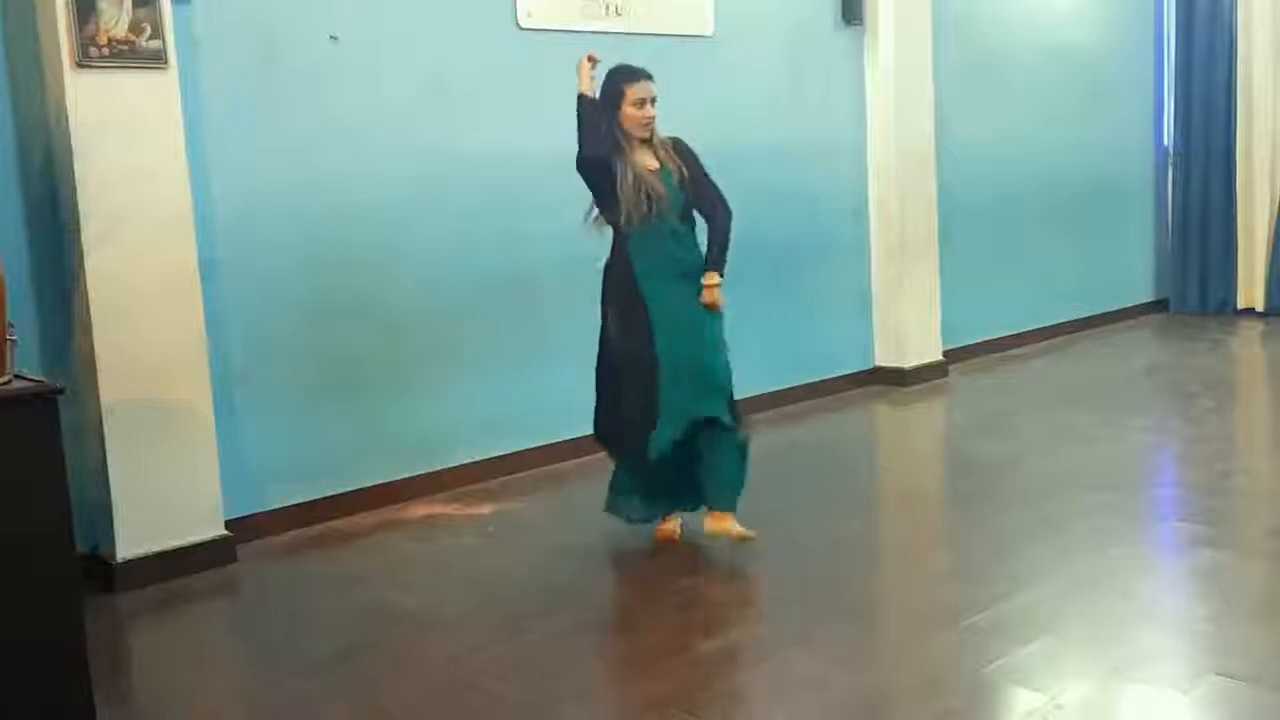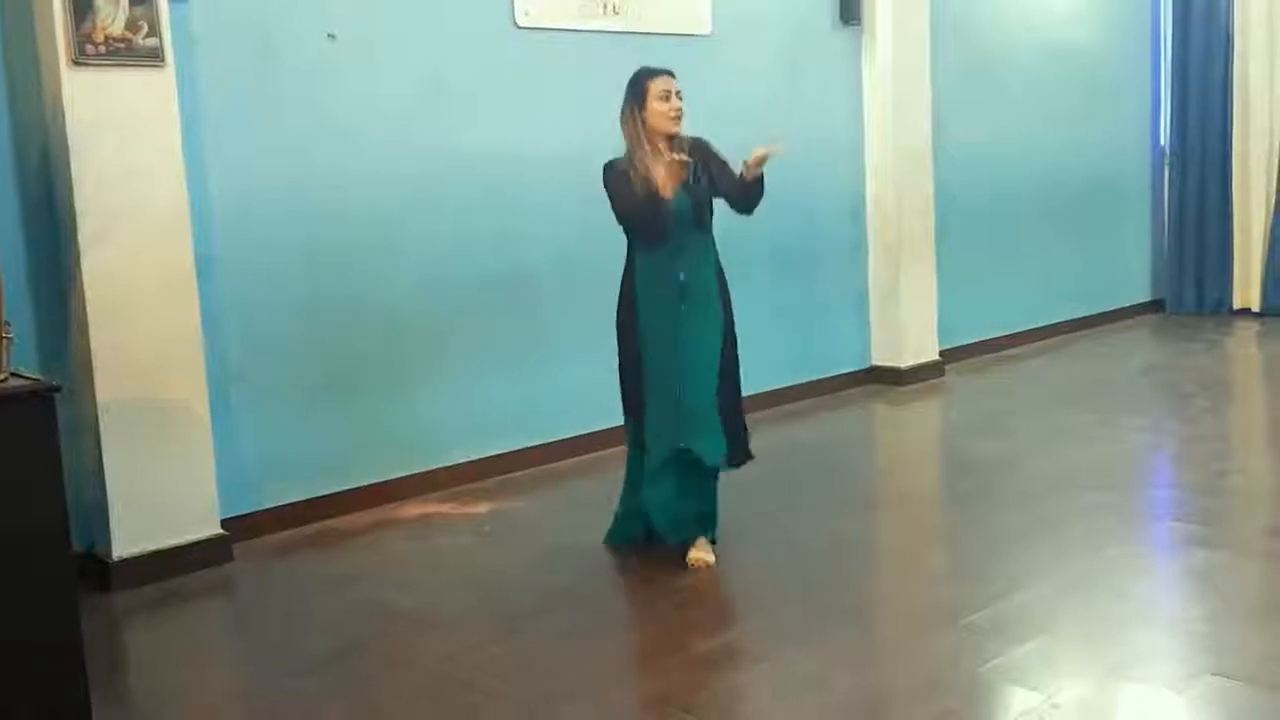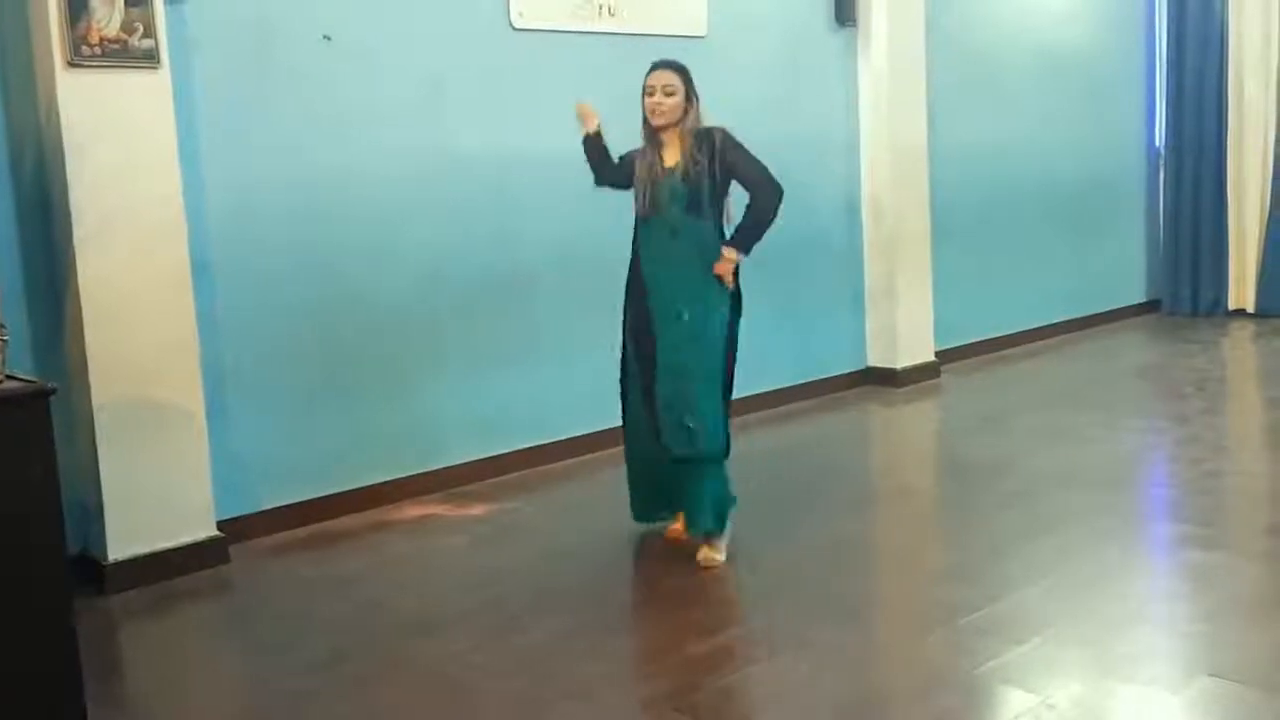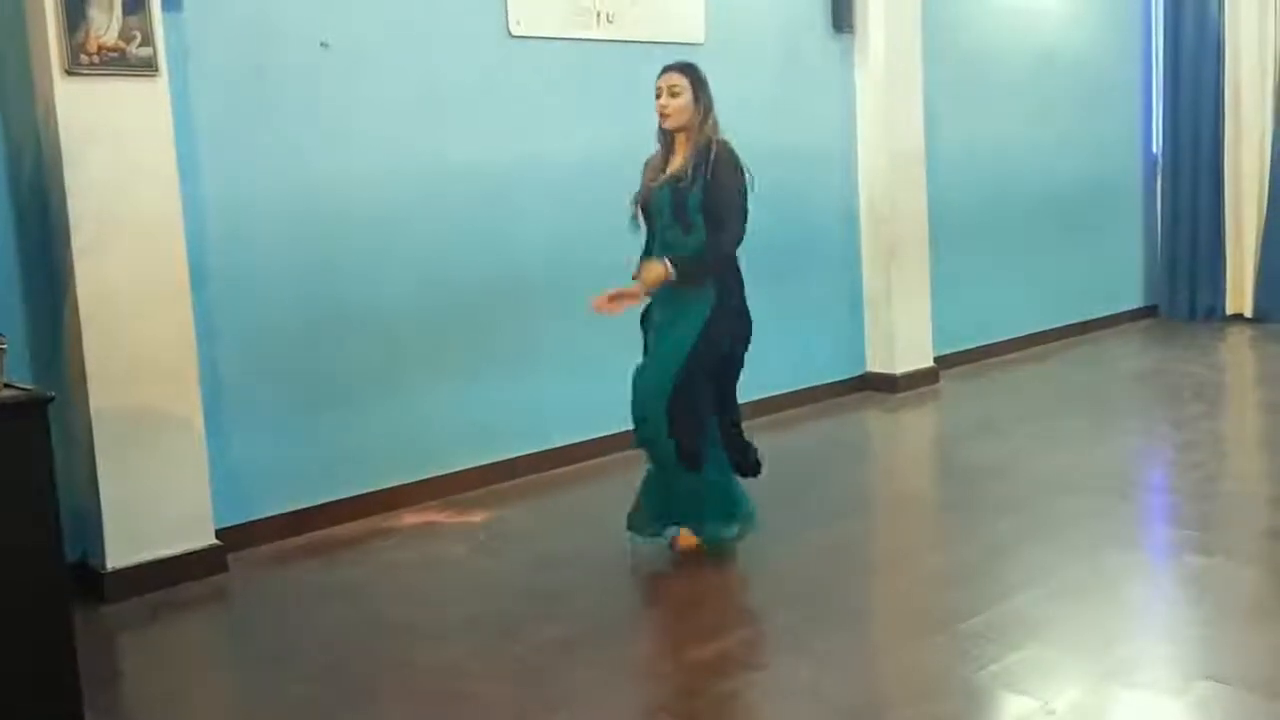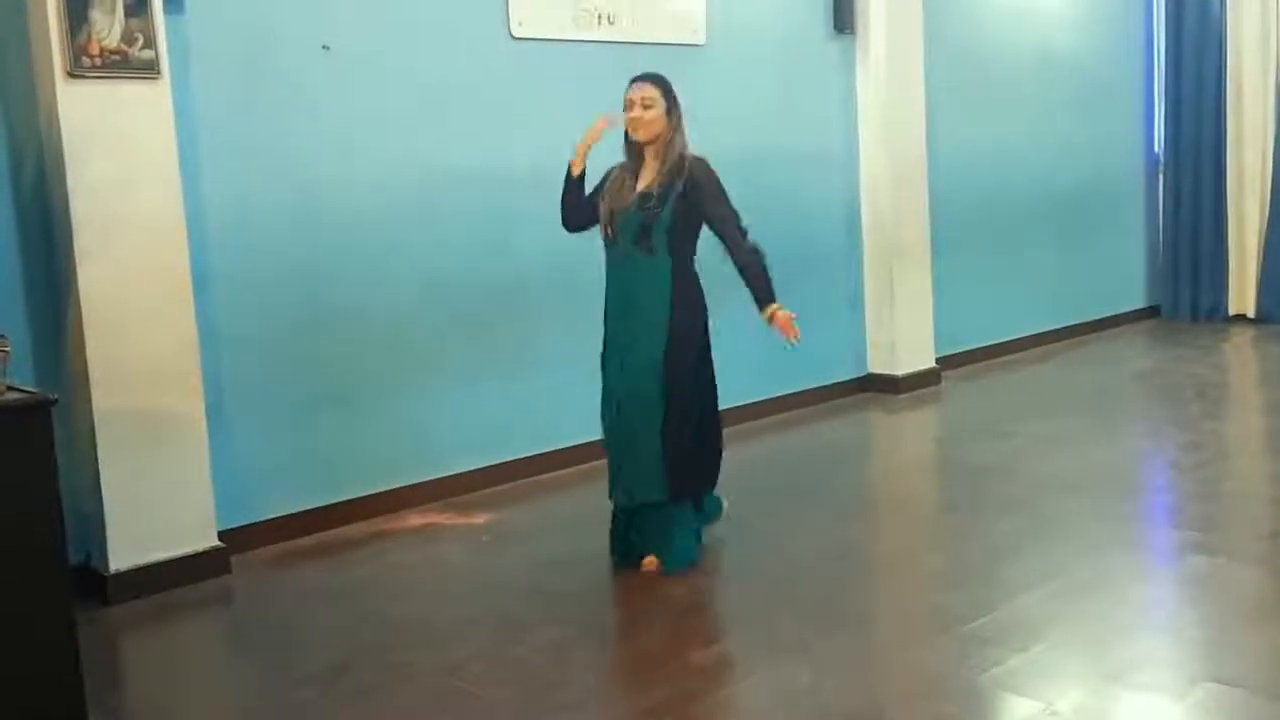
dt=1s
person 1, frame 1
left shoulder: (676, 154)
right shoulder: (604, 167)
left elbow: (717, 210)
right elbow: (593, 150)
left wrist: (713, 273)
right wrist: (586, 90)
left hip: (689, 286)
right hip: (639, 296)
left knee: (710, 385)
right knee: (653, 399)
left ankle: (720, 507)
right ankle: (666, 503)
person 1, frame 2
left shoulder: (699, 154)
right shoulder: (620, 172)
left elbow: (743, 202)
right elbow: (639, 225)
left wrist: (753, 171)
right wrist: (663, 186)
left hip: (702, 300)
right hip: (649, 305)
left knee: (702, 411)
right knee: (656, 413)
left ankle: (696, 530)
right ankle: (656, 520)
person 1, frame 3
left shoulder: (714, 144)
right shoulder: (639, 162)
left elbow: (768, 192)
right elbow: (607, 174)
left wrist: (735, 249)
right wrist: (592, 129)
left hip: (706, 292)
right hip: (652, 296)
left knee: (695, 403)
right knee: (651, 409)
left ankle: (708, 523)
right ankle: (680, 506)
person 1, frame 4
left shoulder: (719, 157)
right shoulder: (655, 167)
left elbow: (731, 231)
left wrist: (670, 270)
right wrist: (635, 287)
left hip: (709, 299)
right hip: (668, 303)
left knee: (676, 397)
right knee: (659, 400)
left ankle: (717, 514)
right ankle: (688, 512)
person 1, frame 5
left shoulder: (692, 174)
right shoulder: (618, 179)
left elbow: (734, 238)
right elbow: (573, 220)
left wrist: (768, 303)
right wrist: (579, 157)
left hip: (672, 317)
right hip: (625, 318)
left knee: (659, 422)
right knee: (628, 421)
left ankle: (668, 543)
right ankle: (690, 514)
